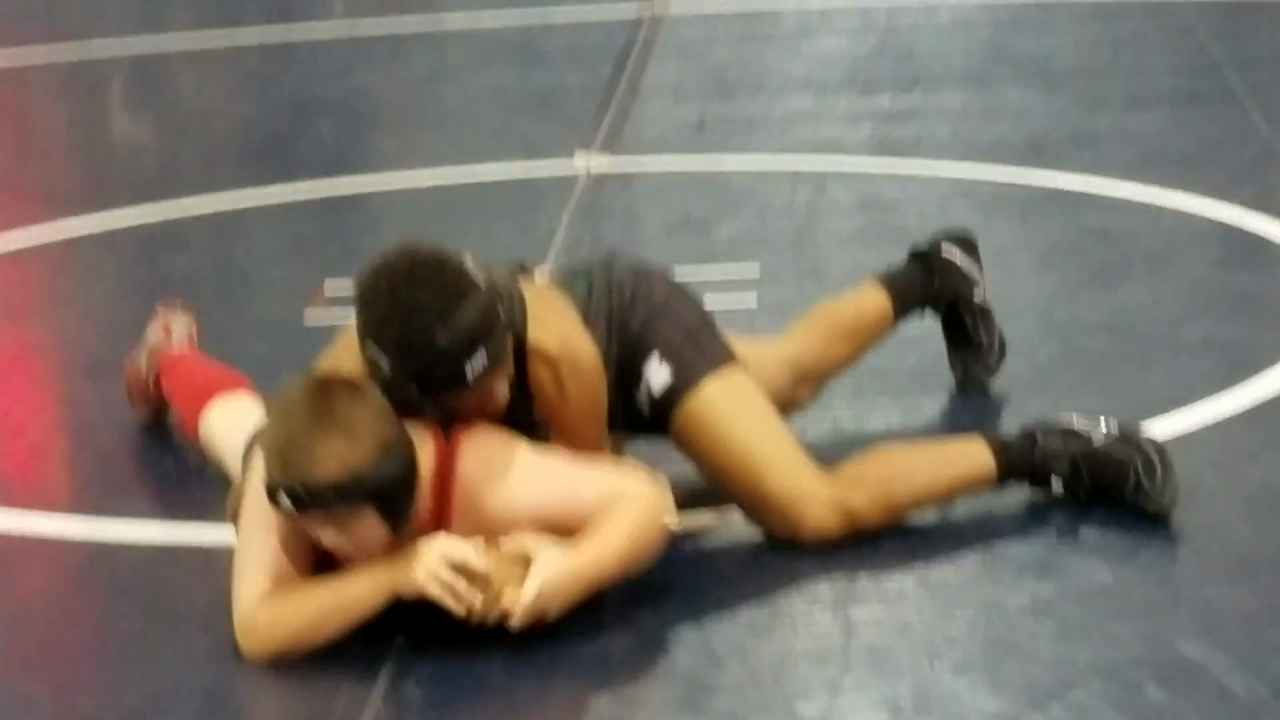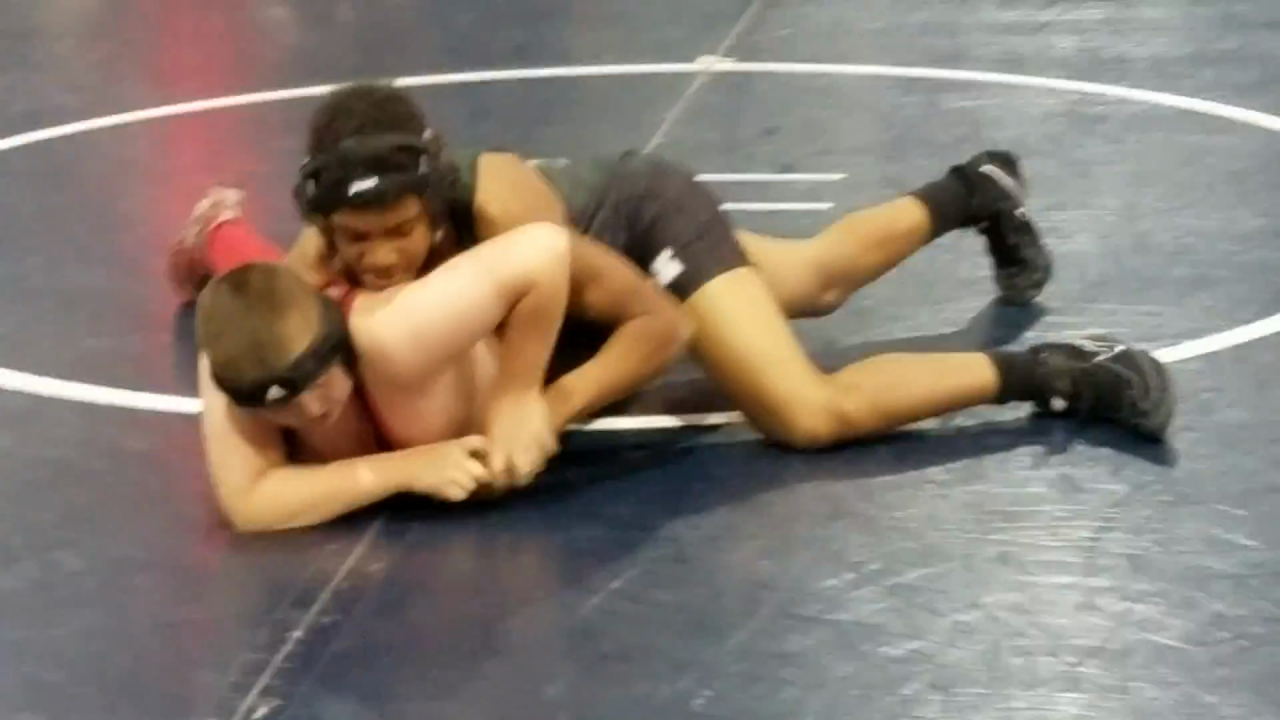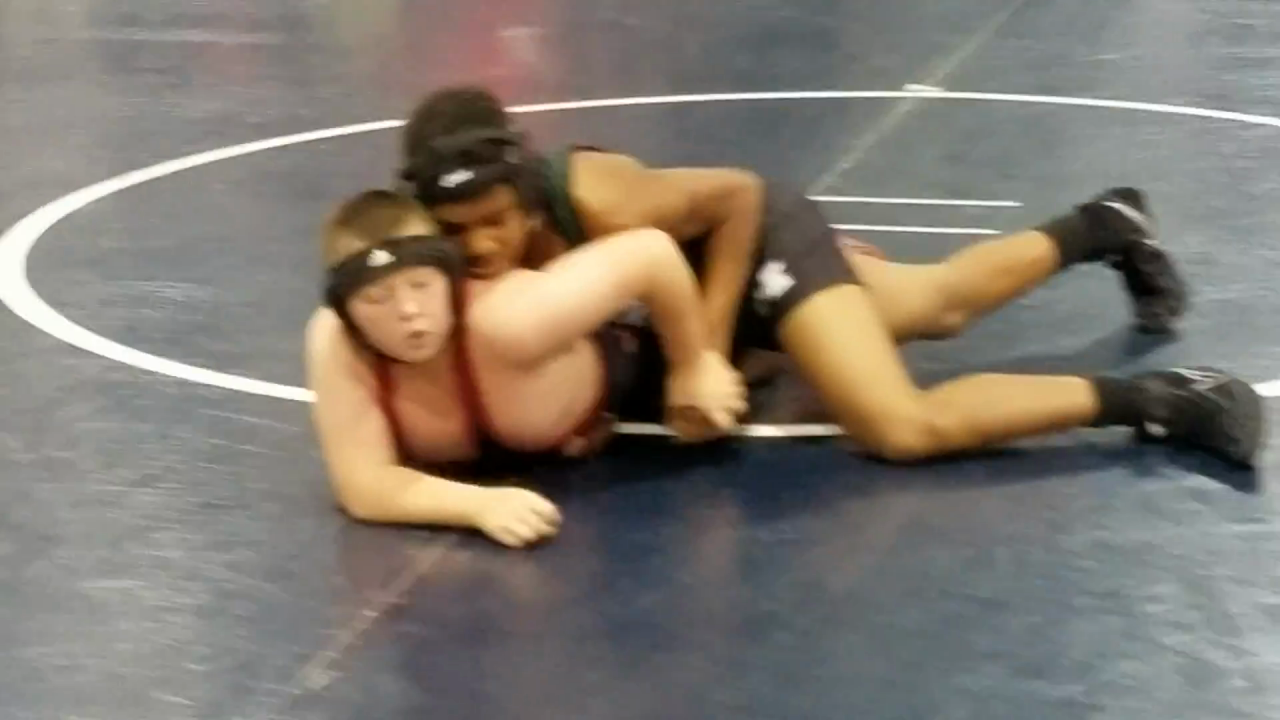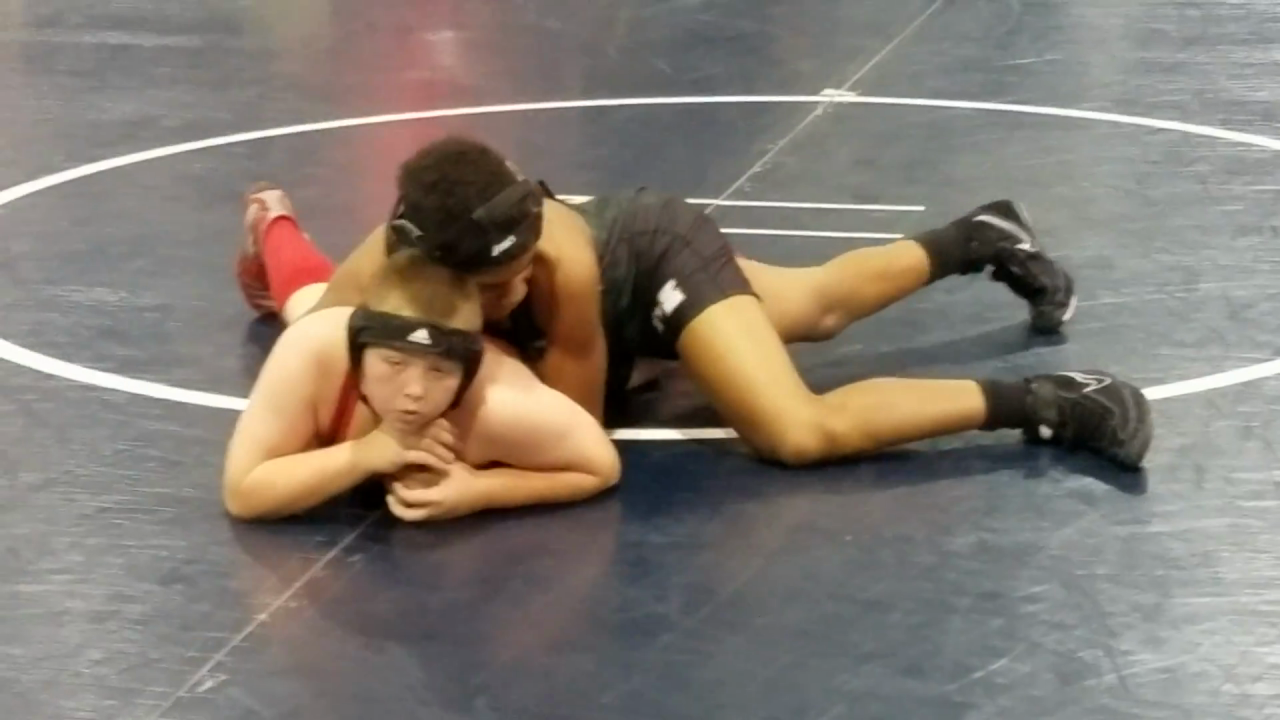
dt=1s
person 1, frame 1
left shoulder: (552, 344)
right shoulder: (355, 381)
left hip: (636, 321)
left knee: (817, 510)
right knee: (792, 370)
left ankle: (1044, 456)
right ankle: (930, 277)
person 1, frame 2
left shoulder: (504, 210)
right shoulder: (324, 248)
left elbow: (653, 326)
left wrist: (544, 419)
left hip: (649, 219)
right hip: (600, 237)
left knee: (807, 414)
right knee: (814, 283)
left ankle: (1046, 373)
right ankle: (970, 193)
person 1, frame 3
left shoulder: (597, 201)
right shoulder: (466, 237)
left elbow: (739, 191)
left hip: (764, 240)
right hip: (725, 272)
left knee: (904, 429)
right knee: (945, 303)
left ankle: (1150, 400)
right ankle: (1098, 226)
person 1, frame 4
left shoulder: (555, 255)
right shoulder: (386, 269)
left elbow: (579, 407)
left hip: (664, 249)
right hip: (617, 265)
left knee: (798, 430)
right knee: (822, 306)
left ankle: (1043, 401)
right ankle: (979, 240)
person 2, frame 1
left shoulder: (481, 479)
right shoulder: (289, 477)
left elbow: (651, 501)
right elbow: (256, 632)
left wrist: (576, 568)
right wrist: (397, 574)
right hip: (301, 445)
right knee: (238, 416)
right ankle: (169, 356)
person 2, frame 2
left shoulder: (389, 337)
left elbow: (545, 249)
right elbow: (248, 506)
left wrist: (519, 395)
right wrist: (406, 468)
right ankle: (221, 227)
person 2, frame 3
left shoulder: (506, 322)
right shoulder: (335, 343)
left elbow: (651, 251)
right elbow: (364, 488)
left wrist: (693, 366)
right wrist: (482, 505)
person 2, frame 4
left shoulder: (496, 404)
right shoulder: (316, 353)
left elbow: (602, 469)
right elbow: (241, 494)
left wrist: (478, 490)
right wrist: (365, 455)
right ankle: (272, 224)
